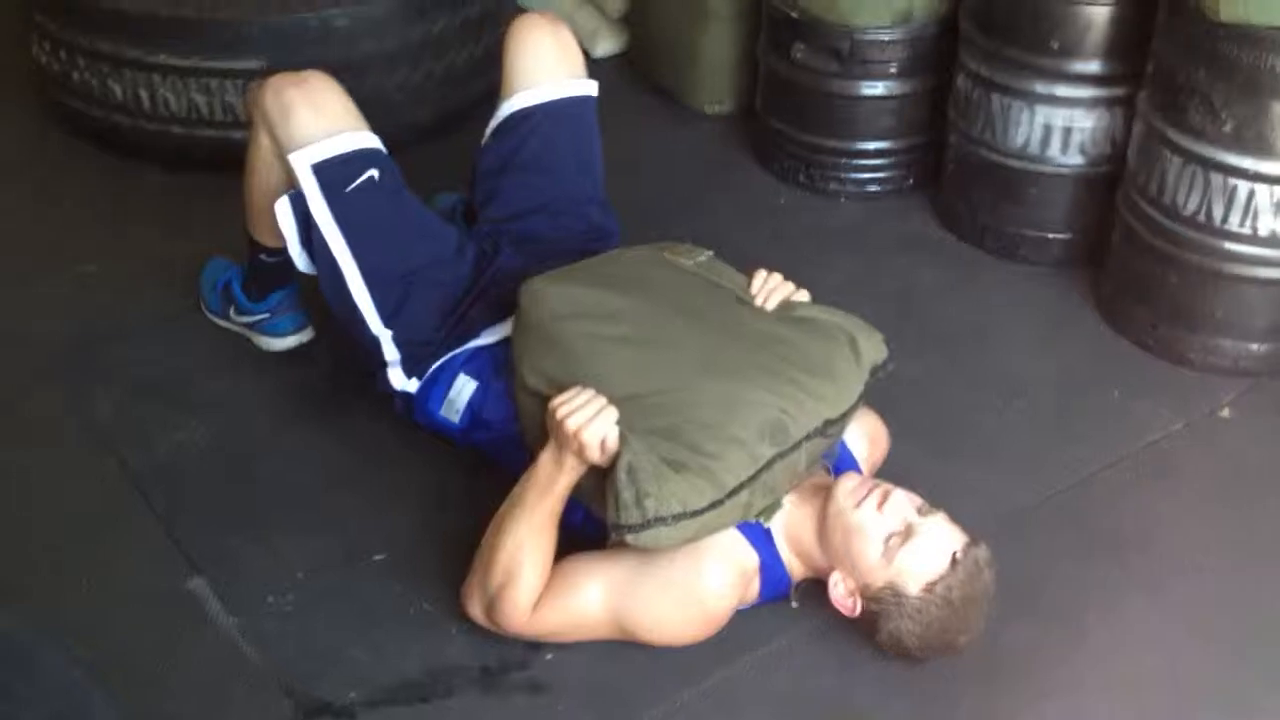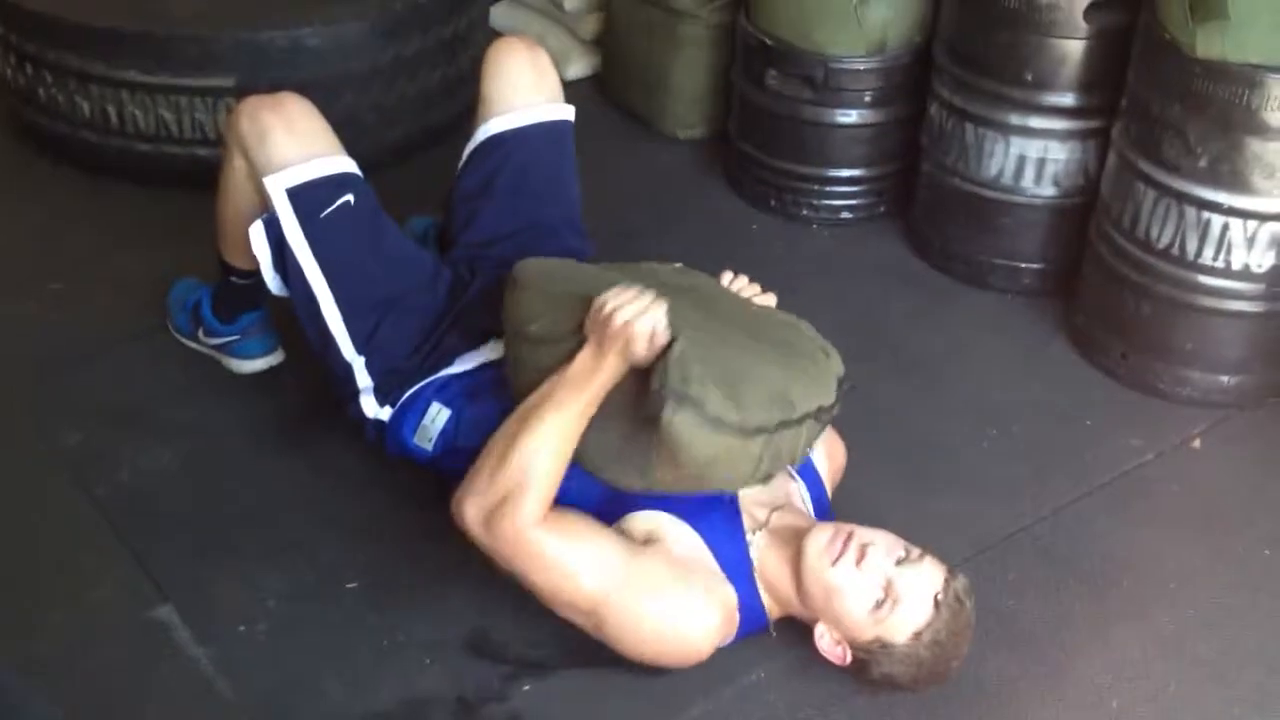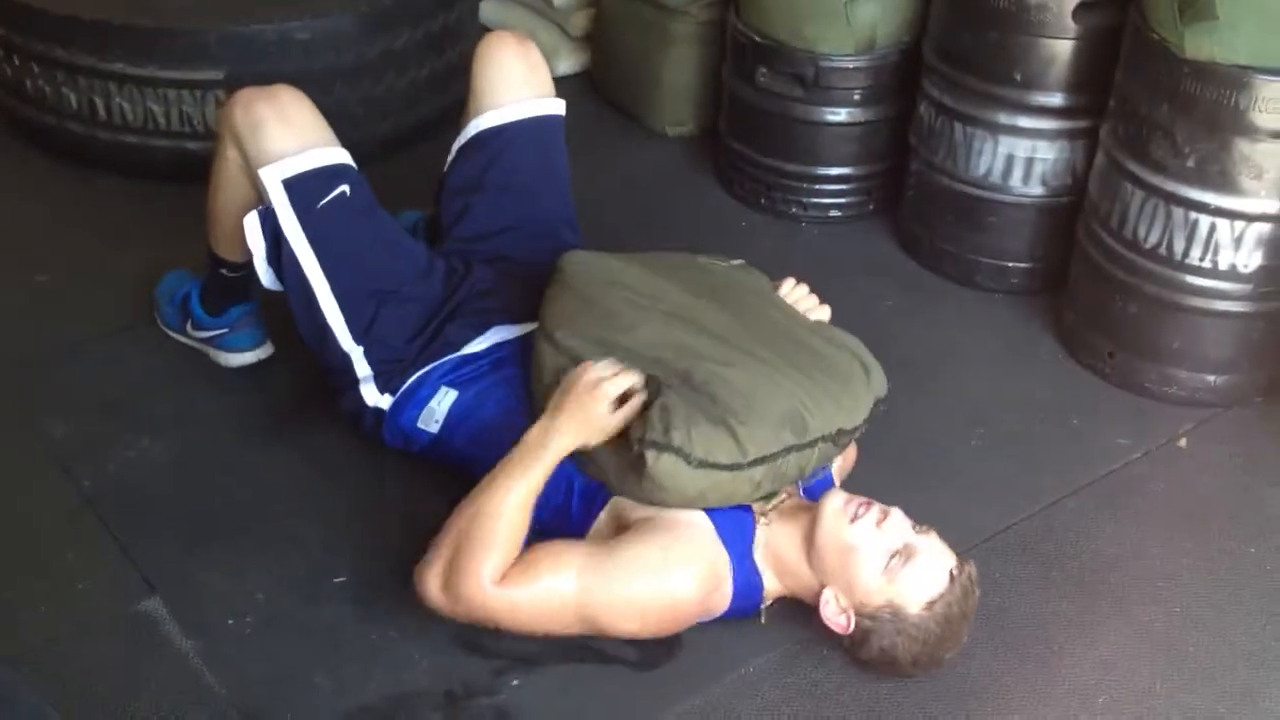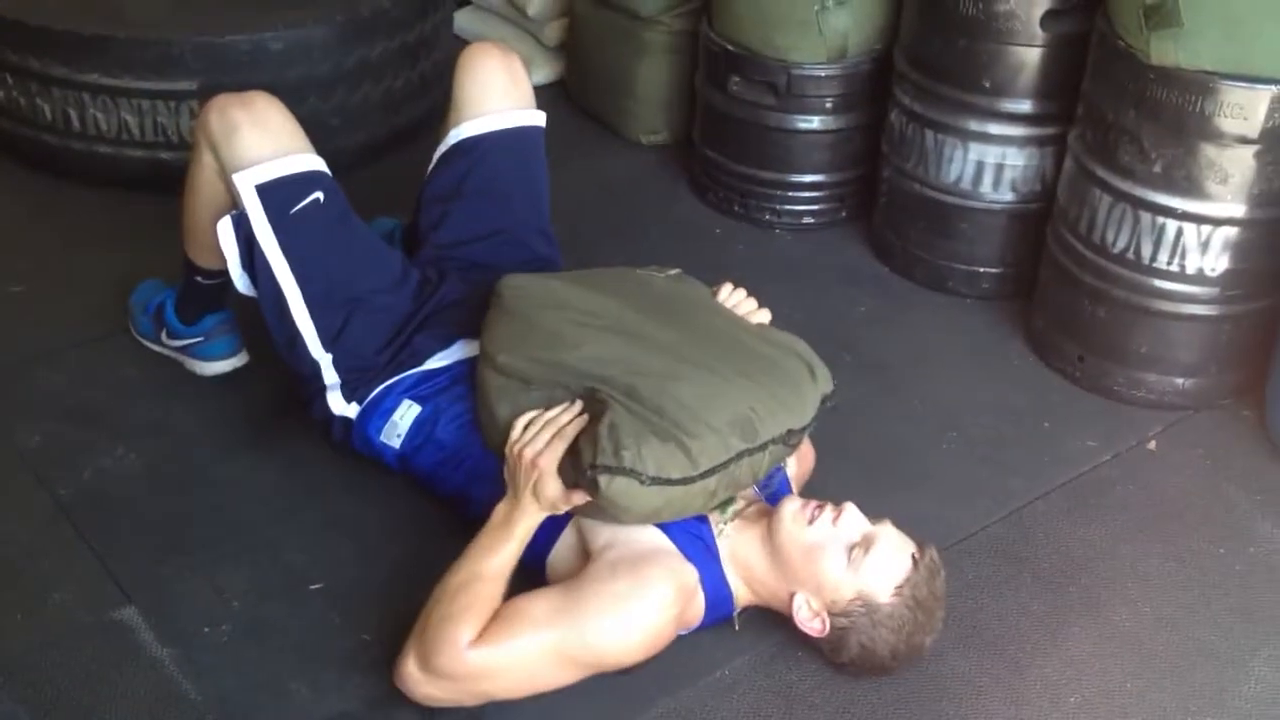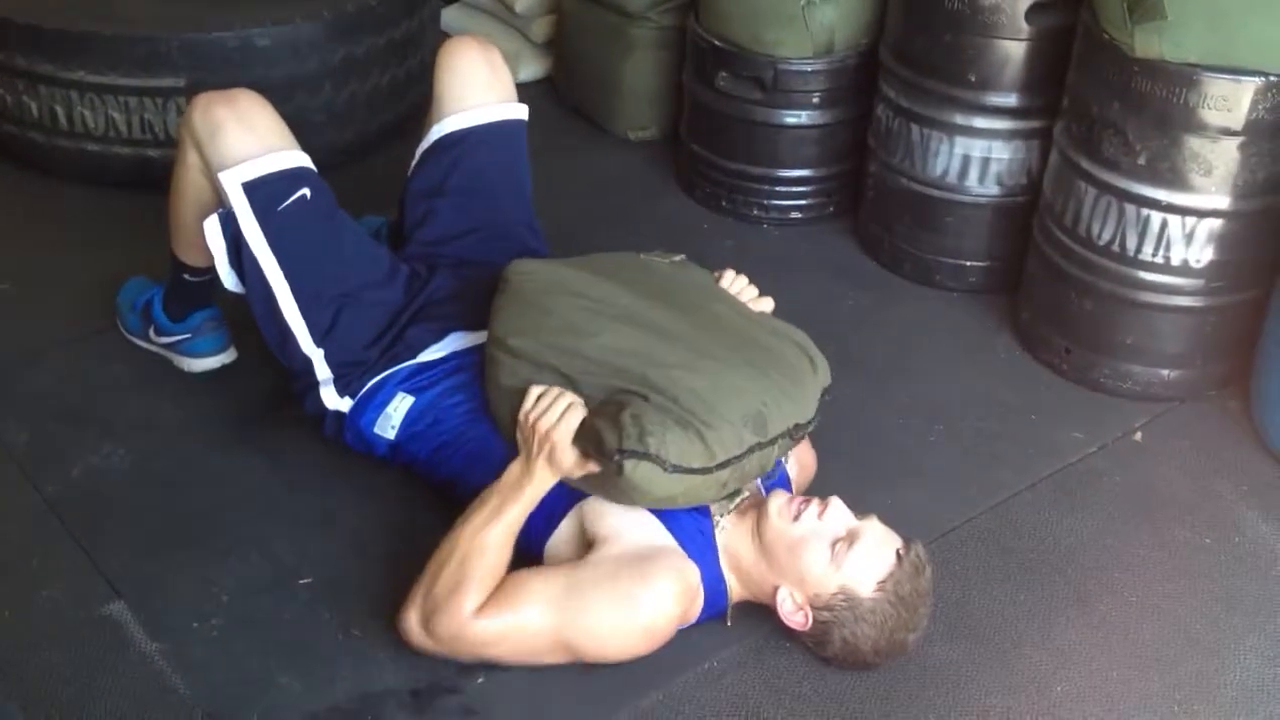
dt=0.5s
person 1, frame 1
left shoulder: (708, 585)
right shoulder: (854, 444)
left elbow: (494, 604)
left wrist: (562, 456)
right wrist: (780, 321)
left hip: (454, 347)
left knee: (292, 97)
right knee: (538, 33)
left ankle: (264, 297)
right ankle: (475, 223)
person 1, frame 2
left shoulder: (687, 613)
right shoulder: (816, 467)
left elbow: (489, 512)
left wrist: (597, 361)
left hip: (425, 373)
left knee: (269, 119)
right knee: (516, 57)
left ankle: (232, 315)
right ankle: (456, 254)
person 1, frame 3
left shoulder: (685, 576)
right shoulder: (820, 459)
left elbow: (449, 581)
left wrist: (553, 433)
left hip: (419, 366)
right hip: (536, 306)
left knee: (261, 111)
right knee: (505, 50)
left ankle: (219, 310)
right ankle: (439, 235)
person 1, frame 4
left shoulder: (654, 598)
right shoulder: (780, 470)
left elbow: (429, 670)
left wrist: (522, 507)
left hip: (390, 376)
left knee: (238, 118)
right knee: (488, 64)
left ankle: (195, 319)
right ankle: (417, 252)
person 1, frame 5
left shoulder: (652, 595)
right shoulder: (782, 466)
left elbow: (430, 619)
left wrist: (534, 469)
left hip: (380, 371)
right hip: (498, 310)
left knee: (222, 114)
right knee: (468, 56)
left ankle: (183, 316)
right ankle: (402, 246)
